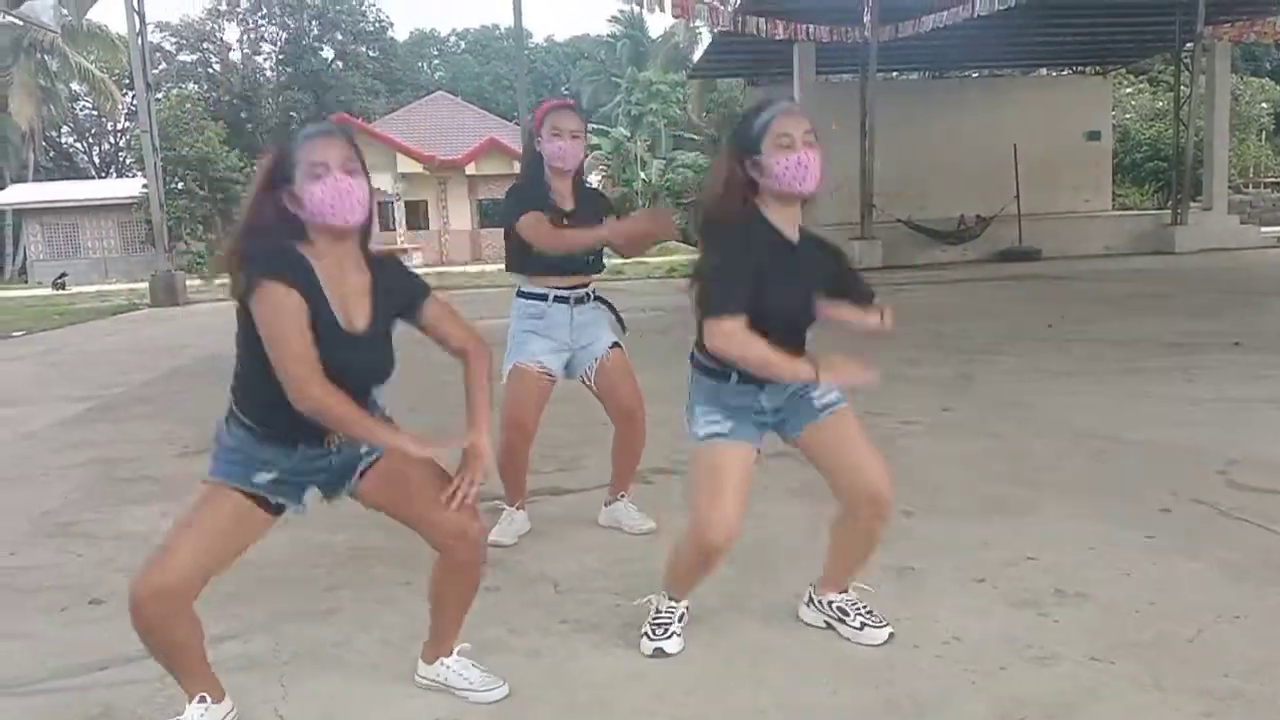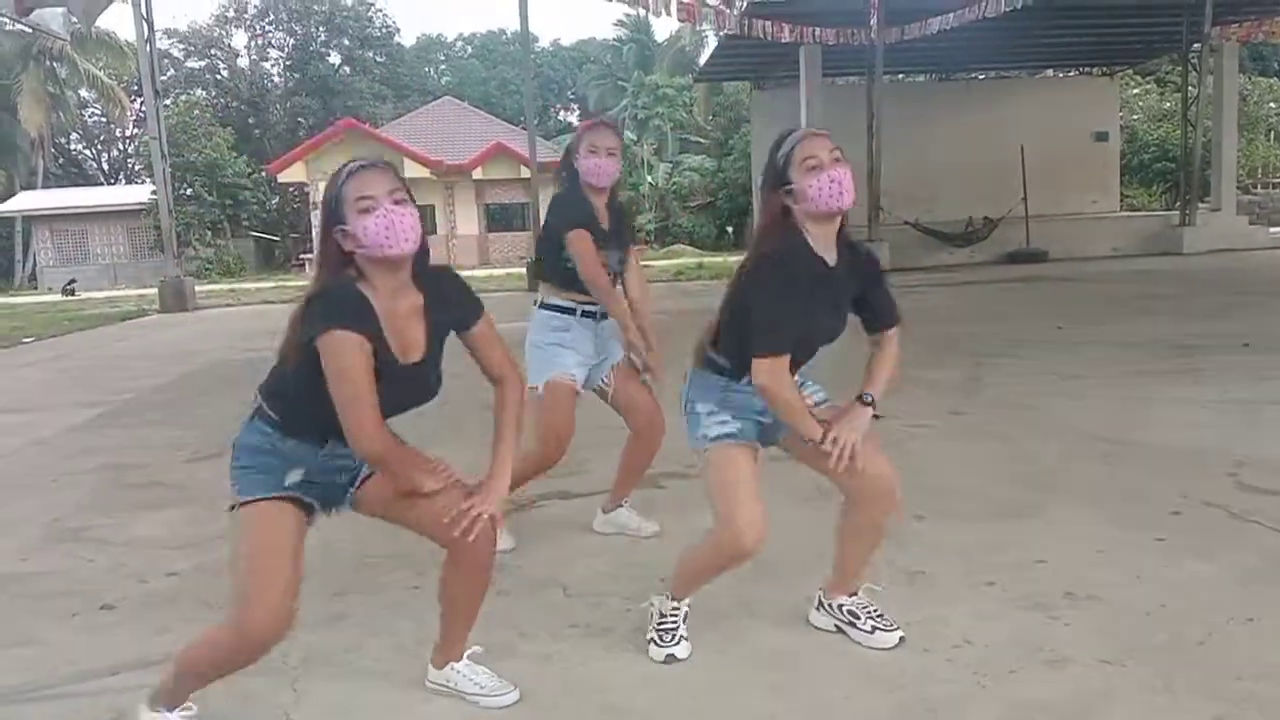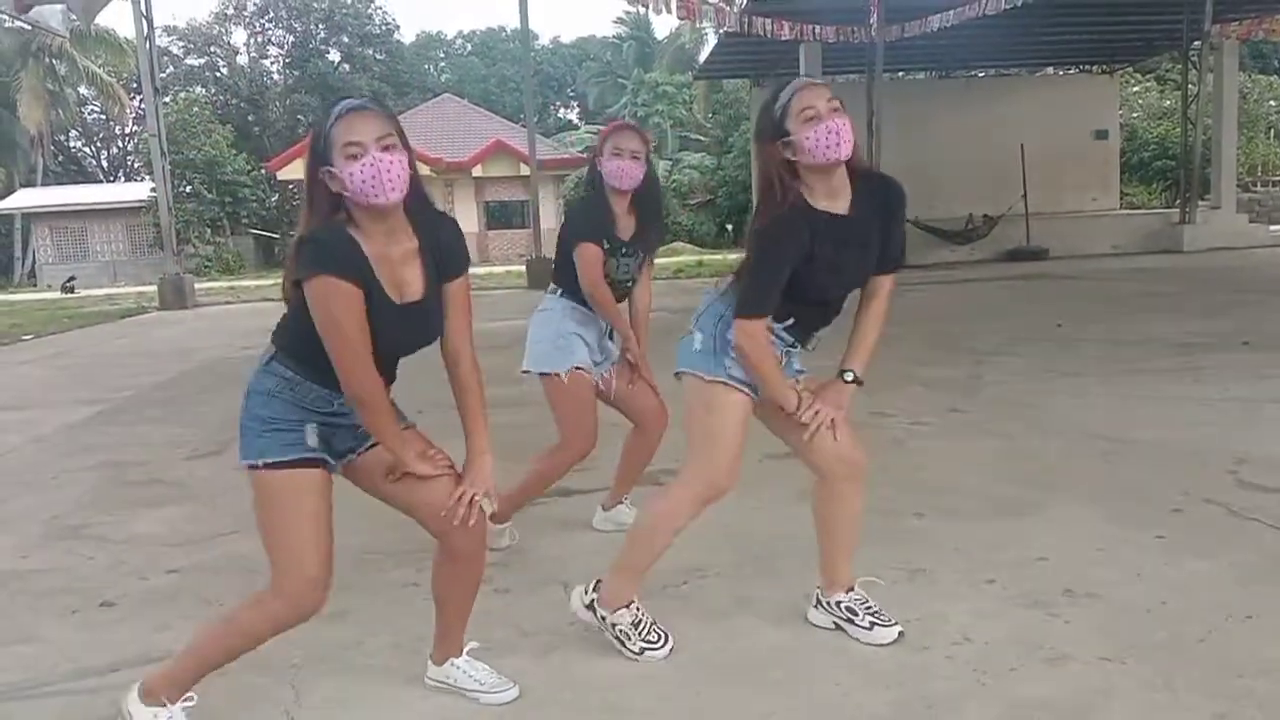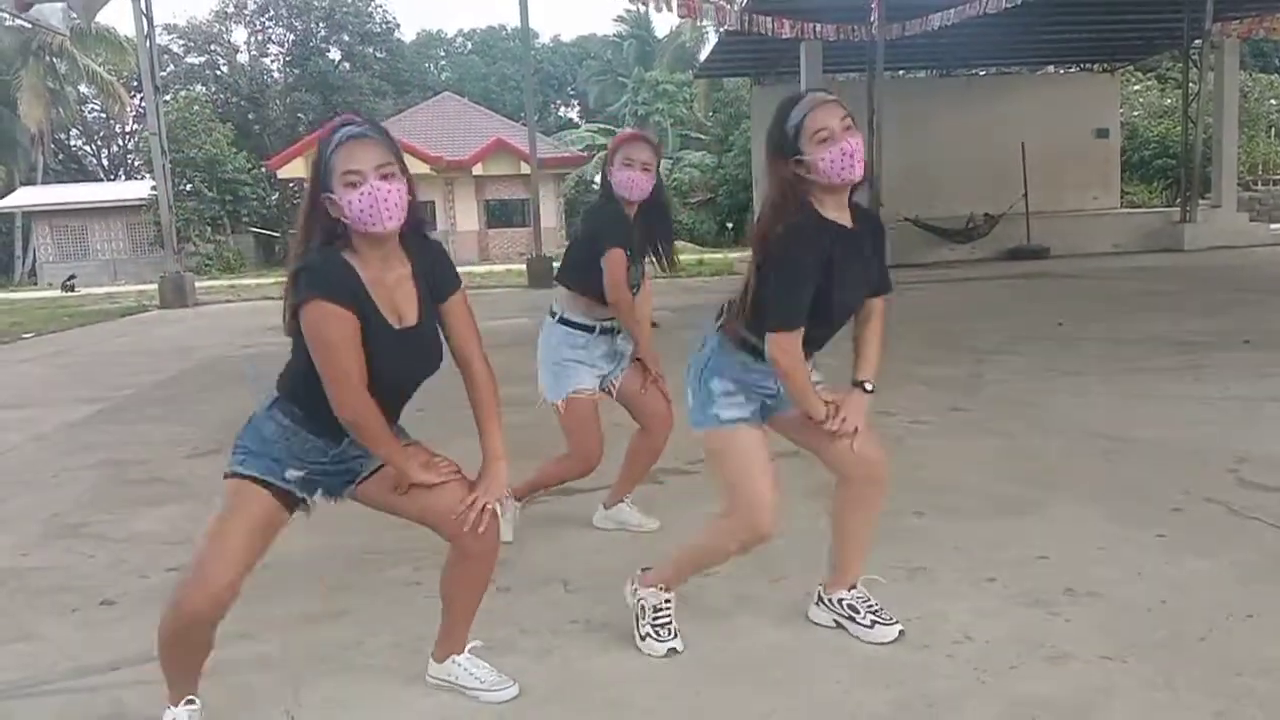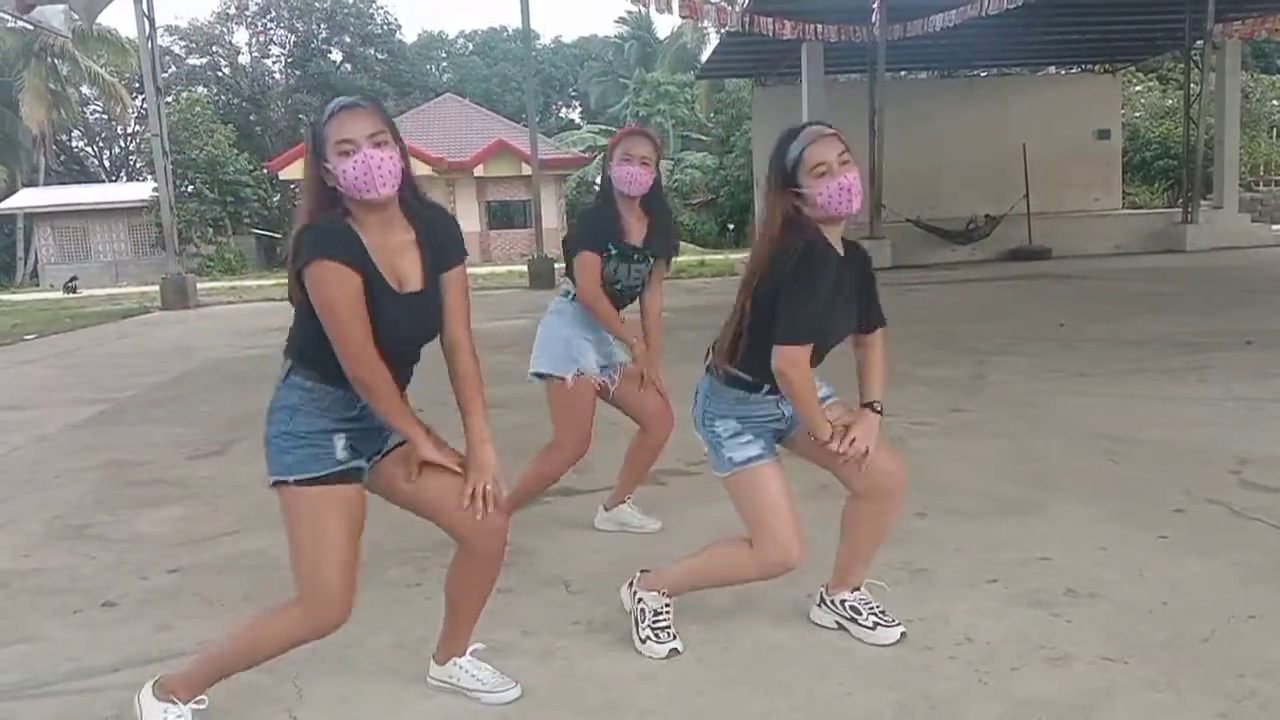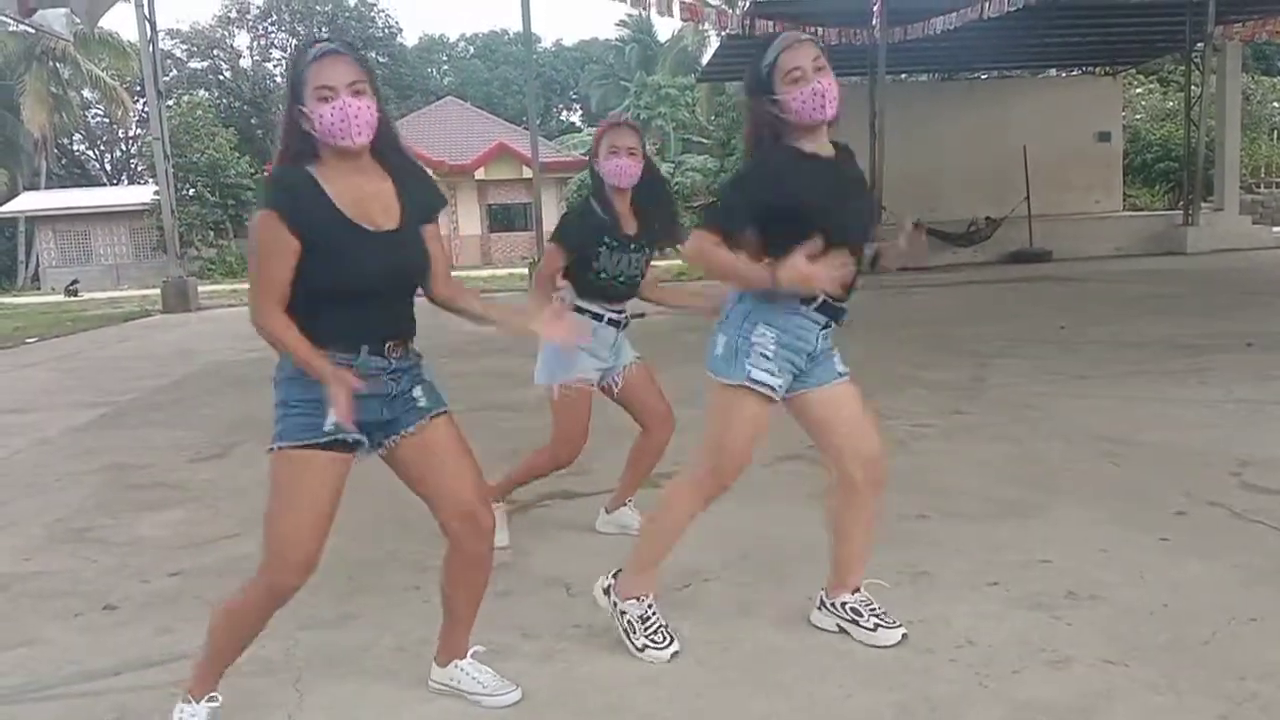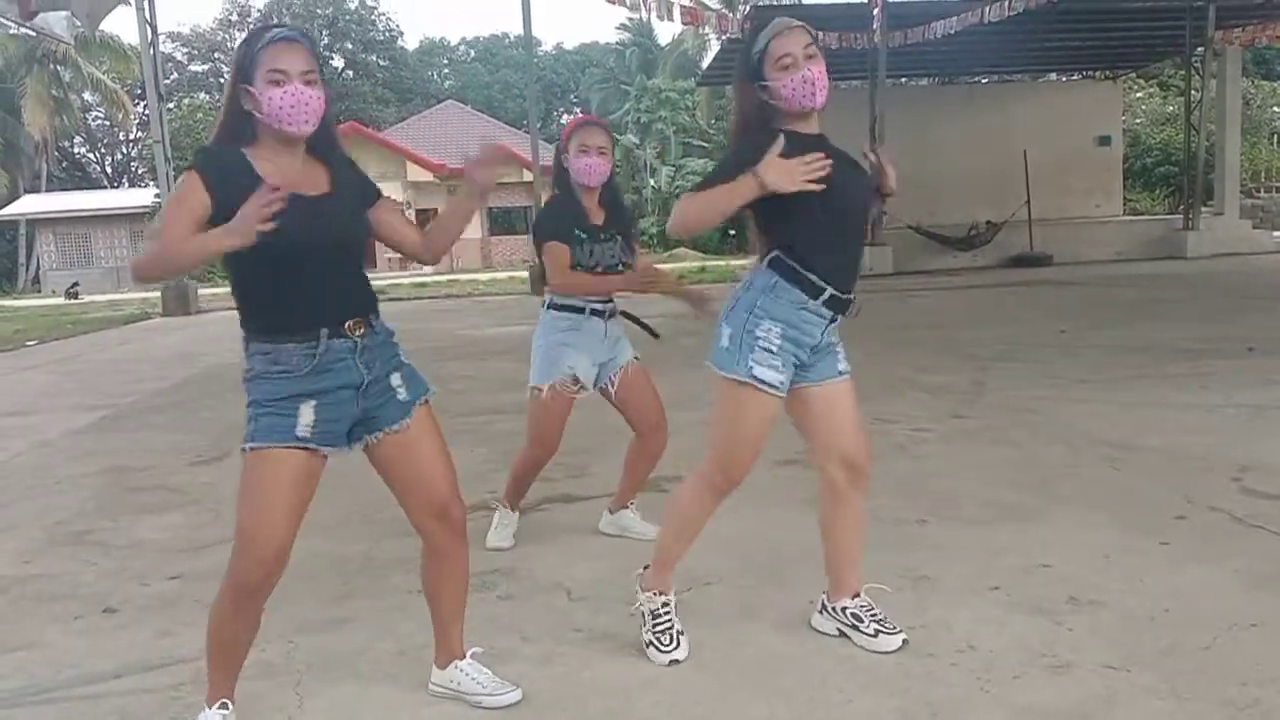
dt=0.2s
person 1, frame 1
left shoulder: (389, 276)
right shoulder: (276, 269)
left elbow: (474, 349)
right elbow: (306, 391)
left wrist: (481, 437)
right wrist: (406, 444)
left hip: (351, 437)
right hip: (263, 451)
left knee: (465, 530)
right knee: (155, 593)
left ankle: (439, 658)
person 1, frame 2
left shoulder: (445, 292)
right shoulder: (339, 311)
left elbow: (508, 377)
right elbow: (368, 439)
left wrist: (499, 476)
right wrist: (418, 475)
left hip: (359, 454)
right hip: (281, 456)
left knee: (473, 530)
right knee: (261, 622)
left ankle: (448, 662)
person 1, frame 3
left shoulder: (440, 235)
right shoulder: (328, 254)
left elbow: (461, 355)
right elbow: (358, 379)
left wrist: (480, 458)
right wrist: (404, 452)
left hip: (364, 411)
right hip: (290, 410)
left knee: (466, 519)
right knee: (301, 591)
left ankle: (447, 659)
person 1, frame 4
left shoulder: (430, 260)
right shoulder: (324, 279)
left elbow: (474, 364)
right elbow: (350, 402)
left wrist: (496, 463)
right wrist: (405, 465)
left hip: (367, 440)
right hip: (290, 442)
left knee: (479, 525)
right knee: (201, 598)
left ankle: (449, 657)
person 1, frame 5
left shoulder: (437, 228)
right shoulder: (326, 243)
left elbow: (460, 344)
right elbow: (361, 365)
left wrist: (481, 444)
right wrist: (421, 440)
left hip: (383, 417)
right hip: (315, 418)
left knee: (486, 525)
right knee: (325, 608)
left ankle: (450, 658)
person 1, frame 6
left shoulder: (410, 184)
right shoulder: (289, 195)
left elbow: (440, 287)
right elbow: (268, 312)
left wrist: (523, 319)
right wrist: (327, 375)
left hip: (401, 375)
right hip: (319, 384)
left knee: (473, 522)
right knee: (286, 569)
left ankle: (453, 661)
person 1, frame 7
left shoulder: (343, 174)
right shoulder: (219, 173)
left elbow: (424, 248)
right elbow: (149, 264)
left wrist: (471, 192)
right wrist: (228, 236)
left hip: (373, 359)
right hip: (287, 376)
left knee: (446, 517)
right knee: (256, 566)
left ankle: (452, 663)
person 2, frame 1
left shoulder: (818, 251)
right shoulder: (733, 233)
left elbow: (880, 318)
right elbow: (724, 338)
left wrist: (851, 313)
right wrist: (818, 371)
left hip: (794, 383)
right hip: (725, 392)
left knee: (873, 491)
right knee: (715, 529)
left ankle: (831, 595)
right ankle: (670, 602)
person 2, frame 2
left shoulder: (857, 262)
right shoulder: (776, 267)
left elbow: (888, 337)
right elbow: (767, 375)
left wrist: (862, 409)
right wrist: (818, 436)
left hip: (787, 391)
right hip: (724, 397)
left knee: (879, 481)
right knee: (744, 533)
left ankle: (840, 598)
right ankle: (672, 601)
person 2, frame 3
left shoulder: (882, 195)
right shoulder: (784, 224)
left elbow: (879, 291)
right elbow: (748, 332)
left wrist: (845, 383)
right wrist: (794, 403)
left hip: (780, 349)
right hip: (728, 340)
left knee: (845, 460)
right knee: (709, 479)
left ankle: (836, 595)
right ankle: (610, 598)
person 2, frame 4
left shoulder: (866, 227)
right shoulder: (799, 236)
left elbow: (872, 311)
right elbow: (782, 344)
left wrist: (861, 391)
right wrist: (818, 409)
left hip: (783, 371)
right hip: (733, 373)
left knee: (867, 463)
right knee: (757, 520)
left ankle: (840, 593)
right ankle: (652, 587)
person 2, frame 5
left shoulder: (853, 260)
right shoulder: (807, 258)
left elbow: (871, 338)
right elbow: (788, 360)
left wrist: (870, 411)
right wrist: (823, 431)
left hip: (789, 395)
right hip: (737, 405)
left knee: (884, 478)
right knee: (779, 552)
left ankle: (842, 596)
right ankle: (651, 589)
person 2, frame 6
left shoulder: (843, 161)
right shoulder: (772, 162)
right elbow: (698, 247)
left wrist: (842, 266)
right wrist: (773, 275)
left hip: (817, 333)
right hip: (766, 326)
left knee: (864, 463)
right knee: (715, 472)
left ankle: (841, 597)
right ankle: (629, 589)
person 2, frame 7
left shoulder: (827, 147)
right shoulder: (764, 143)
left elbow: (853, 201)
right elbow: (682, 220)
left wrist: (881, 181)
right wrist: (760, 184)
left hip: (822, 323)
right hip: (773, 311)
left knee: (850, 466)
right knee: (726, 469)
left ankle: (843, 602)
right ankle: (656, 588)
person 3, frame 1
left shoulder: (594, 199)
right shoulder: (522, 195)
left elbow: (630, 247)
right elbow: (549, 240)
left wrist: (648, 228)
right wrist: (617, 229)
left hip: (588, 314)
right hip: (538, 316)
left knee: (631, 411)
right knee: (516, 426)
left ankle: (617, 502)
right ankle: (515, 509)
person 3, frame 2
left shoulder: (619, 218)
right shoulder: (568, 206)
left elbow: (634, 281)
right elbow: (593, 272)
left wrist: (648, 342)
right wrist: (630, 331)
left hip: (600, 330)
right hip: (558, 329)
left knee: (651, 422)
right knee: (552, 445)
left ankle: (614, 508)
person 3, frame 3
left shoulder: (644, 222)
right shoulder: (586, 210)
left elbow: (641, 290)
right elbow: (591, 283)
left wrist: (640, 355)
right wrist: (628, 338)
left hip: (604, 332)
right hip: (563, 323)
left knee: (654, 416)
right knee: (579, 441)
left ankle: (613, 507)
right ankle: (496, 514)
person 3, frame 4
left shoulder: (645, 226)
right shoulder: (606, 217)
left elbow: (640, 294)
right elbow: (616, 291)
left wrist: (647, 355)
right wrist: (643, 344)
left hip: (610, 341)
right hip: (571, 342)
left knee: (659, 417)
right knee: (586, 456)
left ankle: (615, 505)
right ankle: (509, 498)
person 3, frame 5
left shoulder: (656, 228)
right shoulder: (595, 219)
left elbow: (653, 298)
right elbow: (587, 289)
left wrist: (653, 361)
right wrist: (635, 344)
left hip: (609, 339)
right hip: (571, 329)
left knee: (658, 418)
right knee: (571, 444)
left ankle: (615, 506)
person 3, frame 6
left shoulder: (647, 218)
right shoulder: (583, 215)
left elbow: (644, 286)
right elbow: (545, 276)
left wrist: (704, 301)
left hip: (615, 335)
right hip: (577, 335)
left knee: (660, 420)
right knee: (566, 447)
left ankle: (616, 509)
right ankle: (494, 498)
person 3, frame 7
left shoulder: (615, 214)
right shoulder: (555, 211)
left elbow: (640, 270)
right elbow: (560, 280)
left wrist: (675, 286)
right wrist: (624, 282)
left hip: (609, 332)
right hip: (565, 332)
left knee: (653, 424)
right knee: (542, 444)
left ankle: (619, 511)
right ankle: (508, 509)
